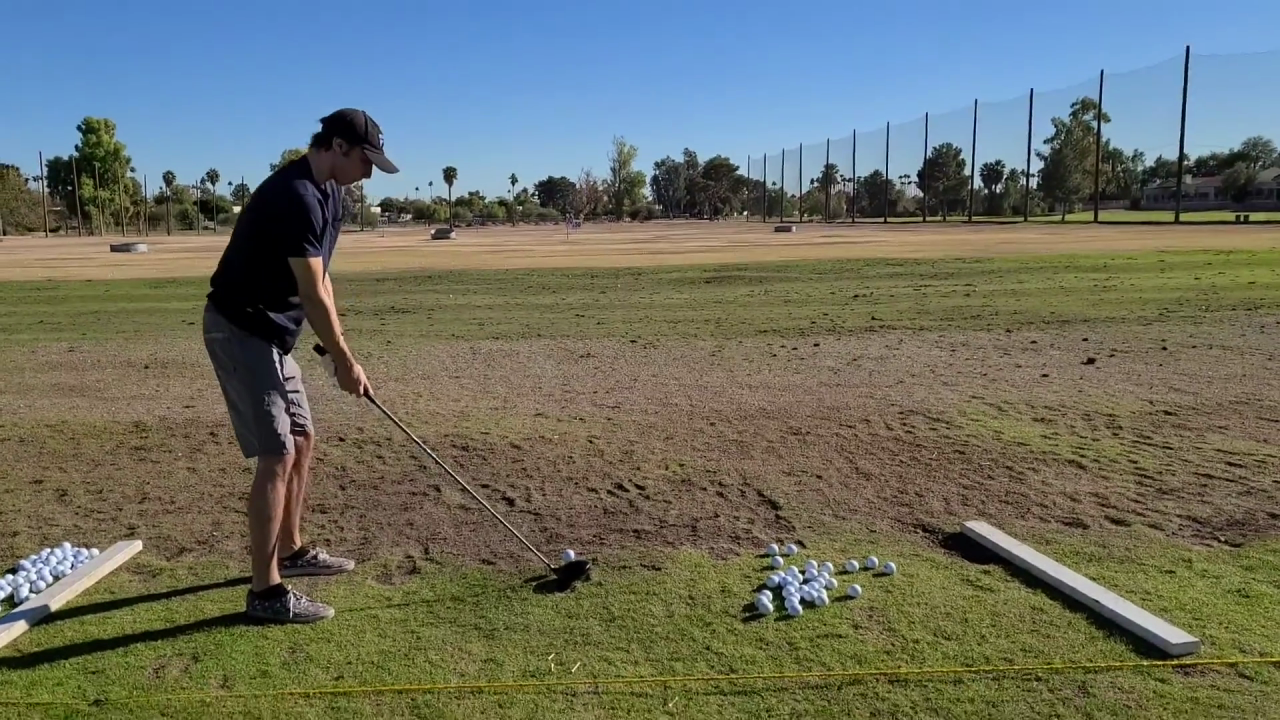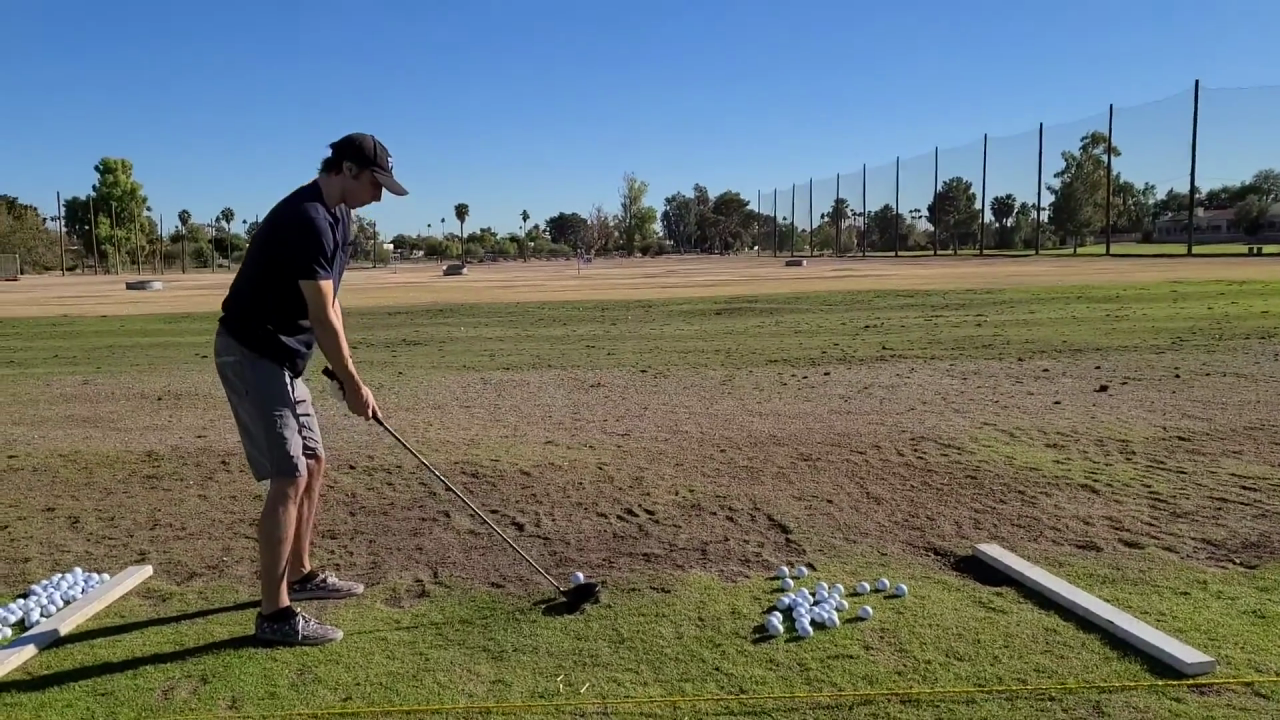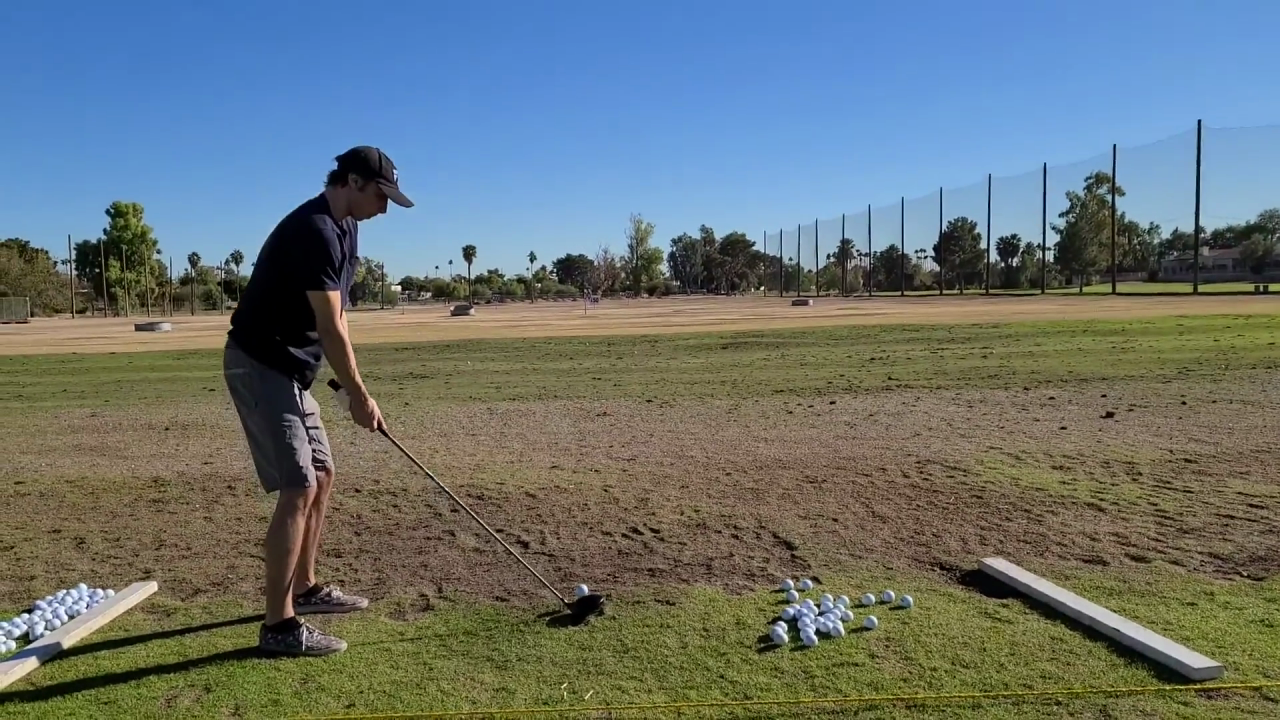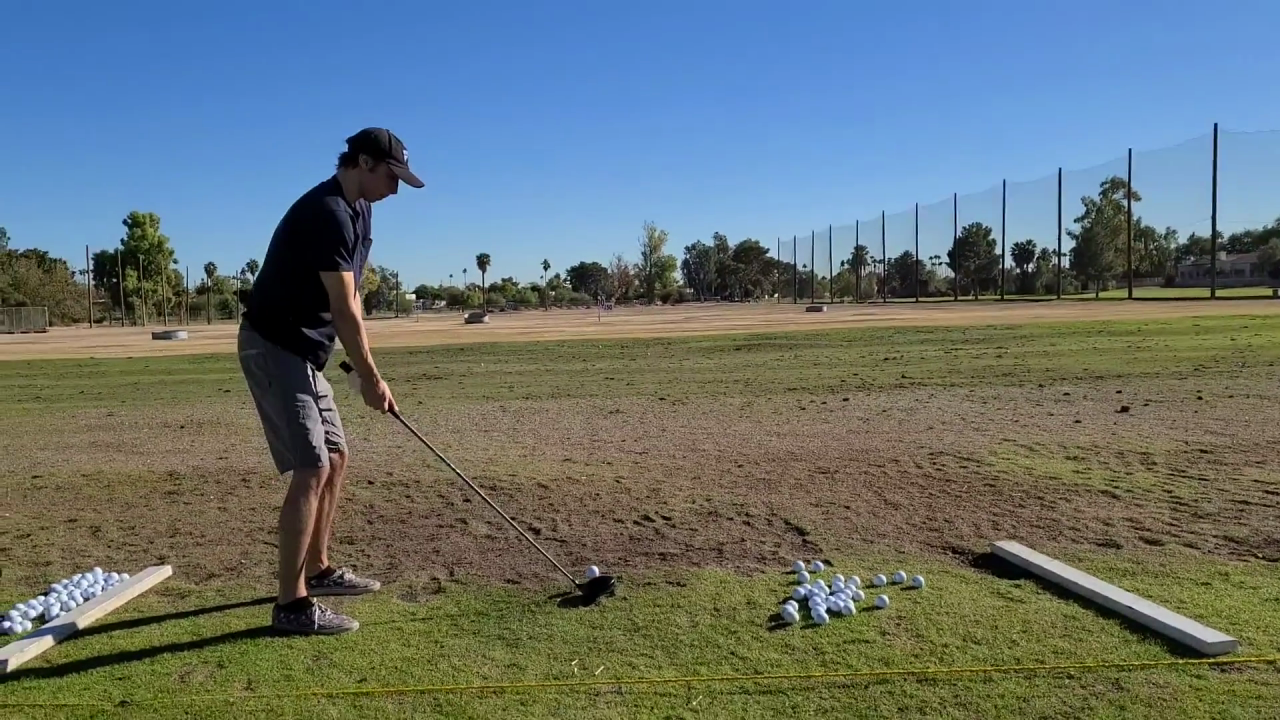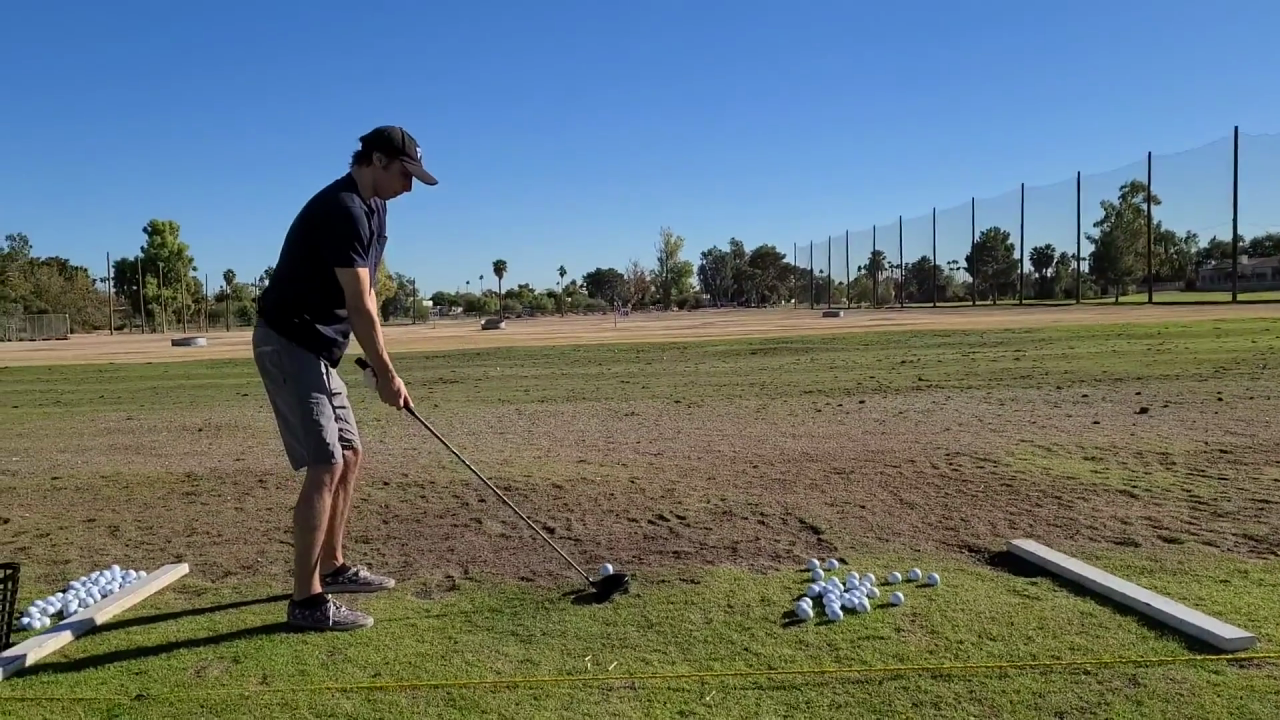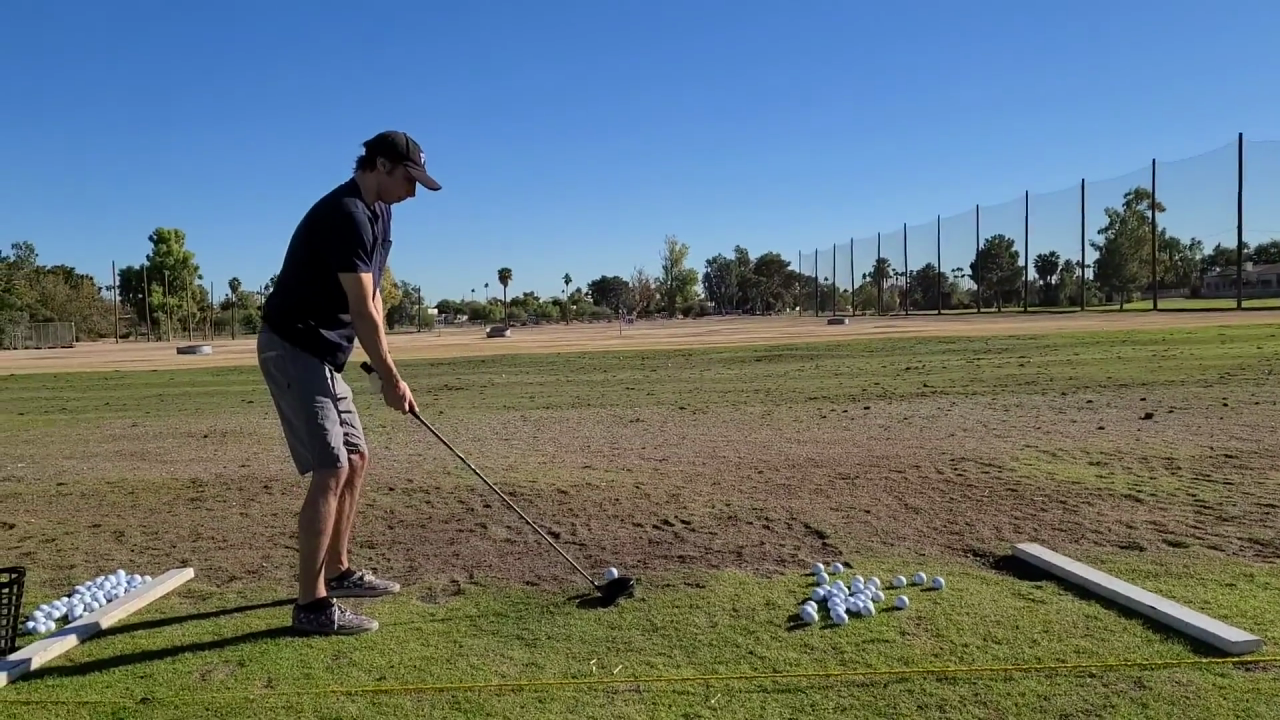
dt=0.3s
person 1, frame 1
left shoulder: (327, 192)
right shoulder: (296, 195)
left elbow: (320, 279)
right elbow: (313, 294)
left wrist: (339, 350)
right wrist: (345, 361)
left hip: (269, 330)
right hip: (241, 330)
left knee: (301, 439)
right knee: (277, 454)
left ankle: (291, 550)
right ankle: (266, 590)
person 1, frame 2
left shoulder: (337, 216)
right shoulder: (306, 219)
left elbow: (328, 304)
right elbow: (323, 318)
left wrist: (345, 374)
right wrist: (354, 384)
left hip: (280, 354)
right hip: (253, 354)
left knee: (312, 463)
right knee: (289, 477)
left ankle: (300, 573)
right ankle: (275, 613)
person 1, frame 3
left shoulder: (343, 228)
right shoulder: (314, 231)
left elbow: (336, 315)
right elbow: (330, 328)
left wrist: (350, 385)
right wrist: (359, 395)
left hip: (287, 367)
right hip: (262, 366)
left knee: (321, 475)
right knee: (298, 488)
left ankle: (305, 587)
right ankle: (279, 623)
person 1, frame 4
left shoulder: (357, 210)
right shoulder: (326, 212)
left elbow: (350, 298)
right elbow: (344, 310)
left wrist: (362, 368)
right wrist: (371, 378)
left hip: (301, 350)
right hip: (275, 348)
left knee: (334, 458)
right knee: (311, 469)
left ankle: (317, 569)
right ankle: (291, 603)
person 1, frame 5
left shoulder: (372, 208)
right shoulder: (342, 210)
left elbow: (364, 294)
right elbow: (359, 305)
left wrist: (377, 362)
right wrist: (387, 373)
left hip: (315, 346)
right hip: (290, 345)
left knee: (348, 456)
right knee: (324, 466)
left ankle: (332, 566)
right ankle: (306, 600)
person 1, frame 6
left shoulder: (377, 213)
right shoulder: (345, 215)
left elbow: (372, 298)
right elbow: (362, 311)
left wrist: (383, 367)
right wrist: (391, 378)
left hip: (320, 352)
right hip: (294, 350)
left knee: (355, 460)
right knee: (331, 470)
left ankle: (338, 571)
right ankle: (312, 603)
